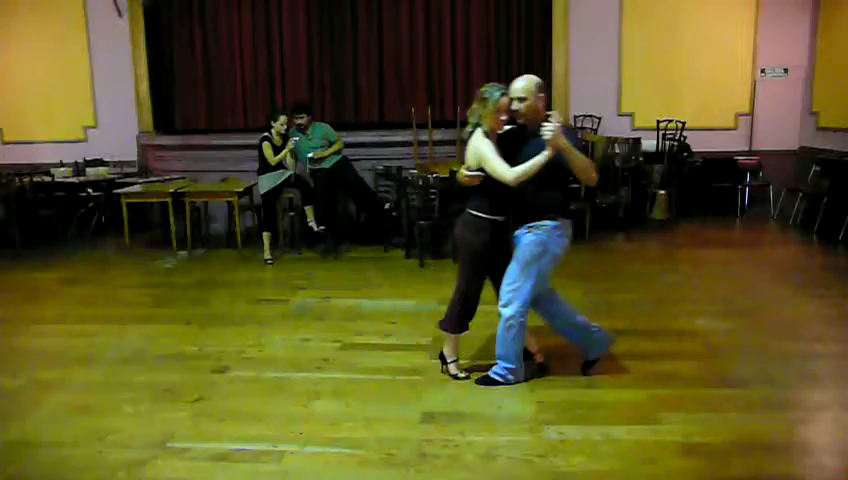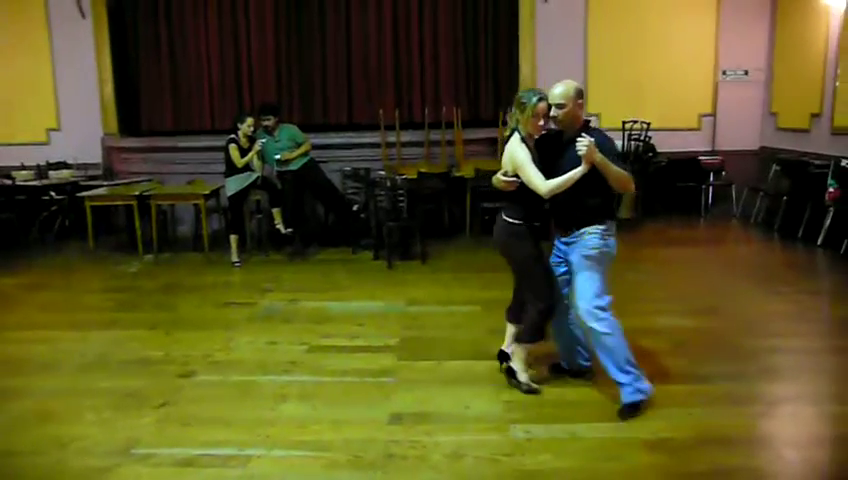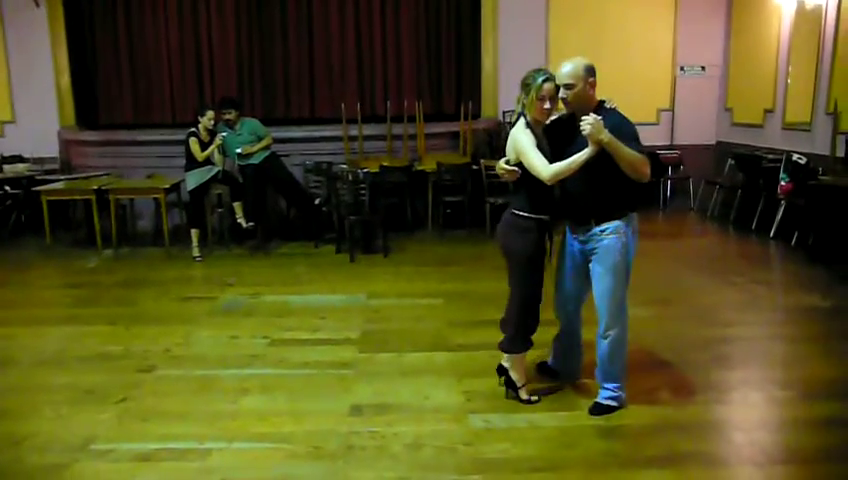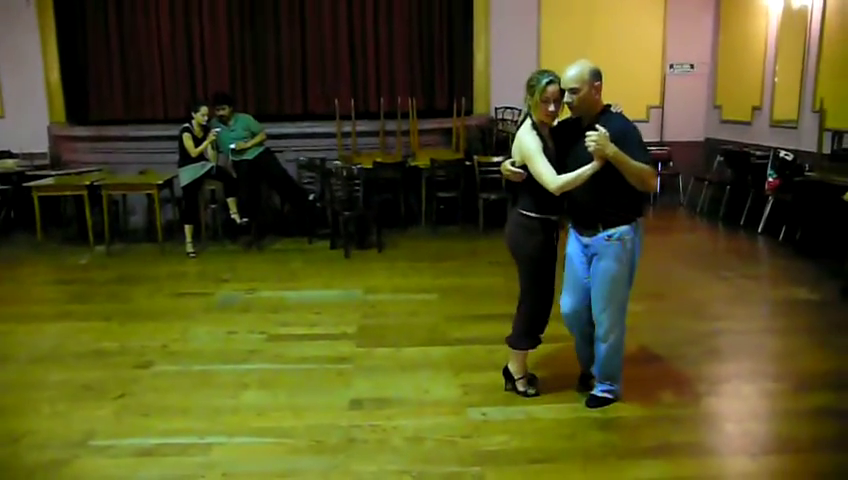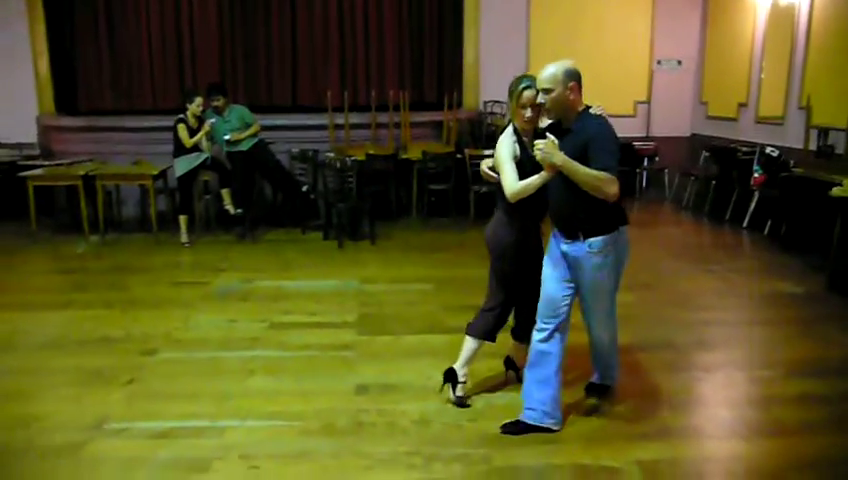
dt=0.7s
person 1, frame 1
left shoulder: (554, 134)
right shoulder: (511, 137)
left elbow: (591, 178)
left wrist: (562, 146)
left hip: (545, 229)
right hip: (526, 228)
left knee: (512, 298)
right knee: (539, 295)
left ankle: (506, 370)
right ankle: (593, 341)
person 1, frame 2
left shoulder: (598, 141)
right shoulder: (549, 141)
left elbow: (628, 187)
left wrist: (597, 159)
right wrist: (501, 178)
left hip: (592, 235)
right hip: (562, 235)
left knee: (591, 307)
right knee: (554, 299)
left ankle: (634, 387)
right ankle: (576, 360)
person 1, frame 3
left shoulder: (614, 122)
right shoulder: (560, 127)
left elbow: (643, 172)
left wrist: (605, 139)
right wrist: (507, 166)
left hip: (611, 231)
right hip: (575, 230)
left knee: (610, 315)
right knee: (565, 305)
left ankle: (612, 390)
right ankle: (564, 366)
person 1, frame 4
left shoulder: (621, 128)
right shoulder: (565, 130)
left elbow: (649, 183)
left wrist: (611, 152)
right wrist: (513, 167)
left hip: (615, 236)
right hip: (579, 234)
left knee: (607, 317)
right knee: (571, 309)
left ankle: (607, 385)
right ankle: (589, 364)
person 1, frame 5
left shoulder: (597, 130)
right shoulder: (553, 130)
left elbow: (609, 189)
left wrist: (559, 160)
left hip: (599, 242)
right hip: (561, 239)
left knee: (598, 321)
right knee: (548, 321)
left ankle: (606, 377)
right ankle: (540, 413)
person 2, frame 1
left shoulder: (493, 138)
right shoulder: (481, 143)
right elbow: (511, 176)
right wrist: (549, 152)
left hip: (495, 226)
right hip: (476, 227)
right knee: (468, 292)
left ankle: (528, 347)
right ankle: (448, 356)
person 2, frame 2
left shoulder: (529, 142)
right shoulder: (518, 148)
right elbow: (545, 189)
right wrist: (584, 166)
left hip: (523, 228)
right hip: (515, 231)
left knee: (527, 292)
right knee: (544, 296)
left ankle: (508, 350)
right ankle: (518, 364)
person 2, frame 3
left shoulder: (544, 129)
right shoulder: (522, 134)
right elbow: (548, 174)
right wrist: (591, 149)
left hip: (534, 226)
right hip: (521, 227)
left knee: (525, 299)
right knee: (524, 301)
left ankle: (508, 364)
right ankle: (517, 380)
person 2, frame 4
left shoulder: (552, 131)
right shoulder: (528, 137)
right elbow: (554, 184)
right wrist: (597, 163)
left hip: (542, 226)
right hip: (529, 227)
left knee: (539, 299)
right knee: (534, 300)
left ankle: (516, 368)
right ankle: (516, 373)
person 2, frame 5
left shoulder: (539, 134)
right shoulder: (511, 141)
right elbow: (513, 191)
right wrist: (547, 172)
left hip: (521, 229)
right hip: (512, 231)
left knee: (499, 301)
right knee: (528, 299)
left ankle: (460, 370)
right ankle: (518, 361)
person 3, frame 1
left shoulder: (285, 137)
right shoulder: (266, 139)
left elbow: (289, 161)
right elbow: (273, 161)
left wrist: (293, 172)
right wrist: (287, 149)
left hip: (282, 172)
right hip: (267, 177)
left knee: (306, 185)
right knee: (269, 212)
left ankle: (311, 221)
right ankle: (266, 250)
person 3, frame 2
left shoulder: (251, 139)
right shoulder: (232, 141)
left elbow: (255, 162)
right elbow: (239, 163)
right wrist: (254, 151)
left hip: (249, 175)
right hip: (234, 179)
left knee: (274, 188)
right knee: (236, 214)
left ankle: (278, 223)
right ankle: (234, 253)
person 3, frame 3
left shoulder: (212, 133)
right shoulder: (192, 135)
left elbow: (217, 159)
right elbow: (200, 157)
right wrist: (214, 145)
left hip: (210, 168)
right hip: (195, 173)
left knee: (235, 182)
right knee: (197, 209)
left ankle: (240, 217)
right ankle: (195, 247)
person 3, frame 4
left shoulder: (206, 129)
right shoulder: (186, 130)
left elbow: (210, 154)
right elbow: (193, 153)
right wrist: (208, 141)
left hip: (203, 164)
right hip: (188, 169)
left knee: (229, 178)
right knee: (190, 204)
left ankle: (234, 214)
right ankle: (189, 242)
person 3, frame 5
left shoulder: (200, 119)
right shoulder: (181, 121)
right elbow: (188, 144)
right wrist: (203, 131)
left hip: (198, 155)
right hip: (183, 160)
left knee: (224, 170)
right knee: (185, 195)
left ankle: (228, 204)
right ankle: (183, 233)
person 4, frame 1
left shoulder: (322, 128)
right shoulder: (292, 134)
left elbow: (340, 143)
left wrist: (325, 153)
left hip: (337, 163)
right hip: (318, 172)
left knee: (360, 190)
right knee: (325, 206)
left ankle: (385, 217)
right ankle: (336, 237)
person 4, frame 2
left shoulder: (290, 129)
right shoulder: (260, 135)
left elbow: (307, 144)
left wrist: (292, 154)
left hip: (305, 165)
right hip: (286, 174)
left knee: (328, 192)
right knee: (293, 208)
left ankle: (351, 219)
right ankle: (305, 239)
person 4, frame 3
left shoulder: (251, 123)
right shoulder: (220, 129)
left elbow: (269, 139)
left wrist: (253, 149)
left hip: (266, 158)
right hip: (247, 167)
left knee: (289, 185)
right knee: (254, 202)
left ankle: (314, 213)
right ankle: (265, 233)
person 4, frame 4
left shoulder: (244, 119)
right shoulder: (214, 125)
left elbow: (263, 134)
left wrist: (247, 144)
left hip: (259, 154)
right hip: (241, 162)
left knee: (283, 180)
right knee: (248, 196)
left ankle: (306, 207)
right ankle: (257, 228)
person 4, frame 5
left shoulder: (239, 110)
right shoulder: (209, 116)
left elbow: (257, 126)
left wrist: (242, 136)
left hip: (253, 145)
right hip: (234, 153)
left knee: (275, 169)
right knee: (242, 185)
left ankle: (300, 195)
right ankle: (248, 220)
